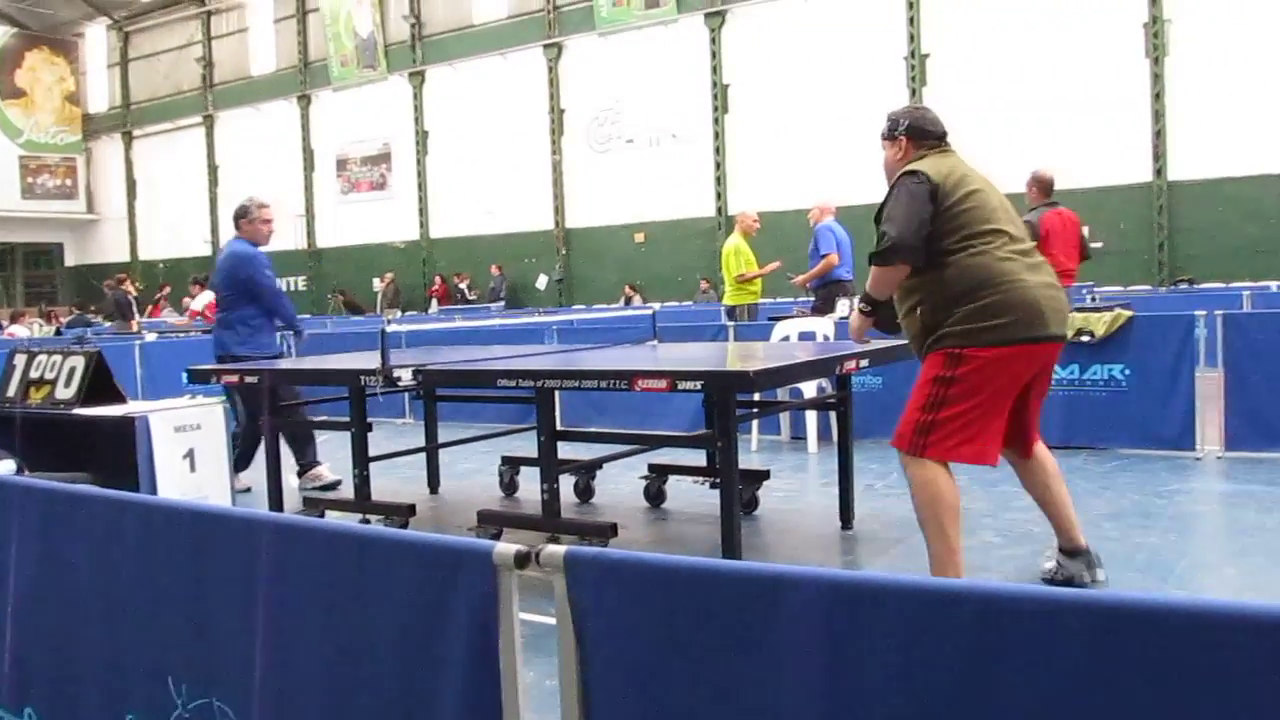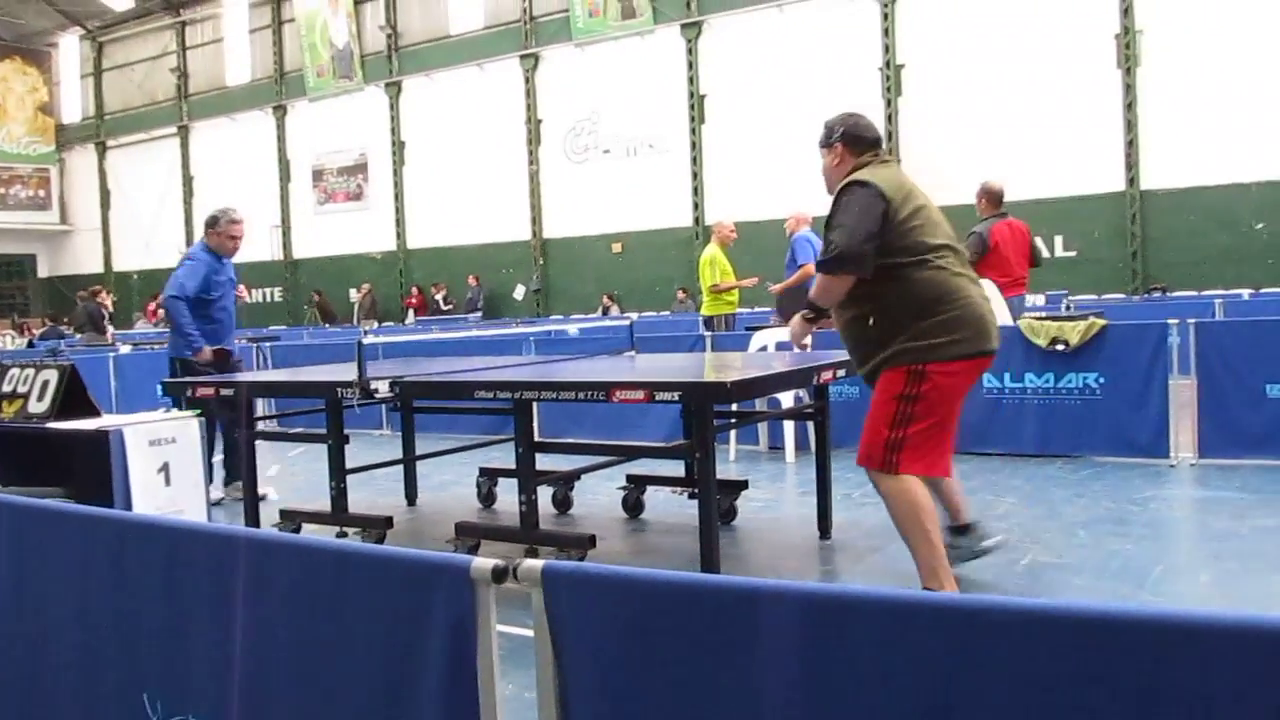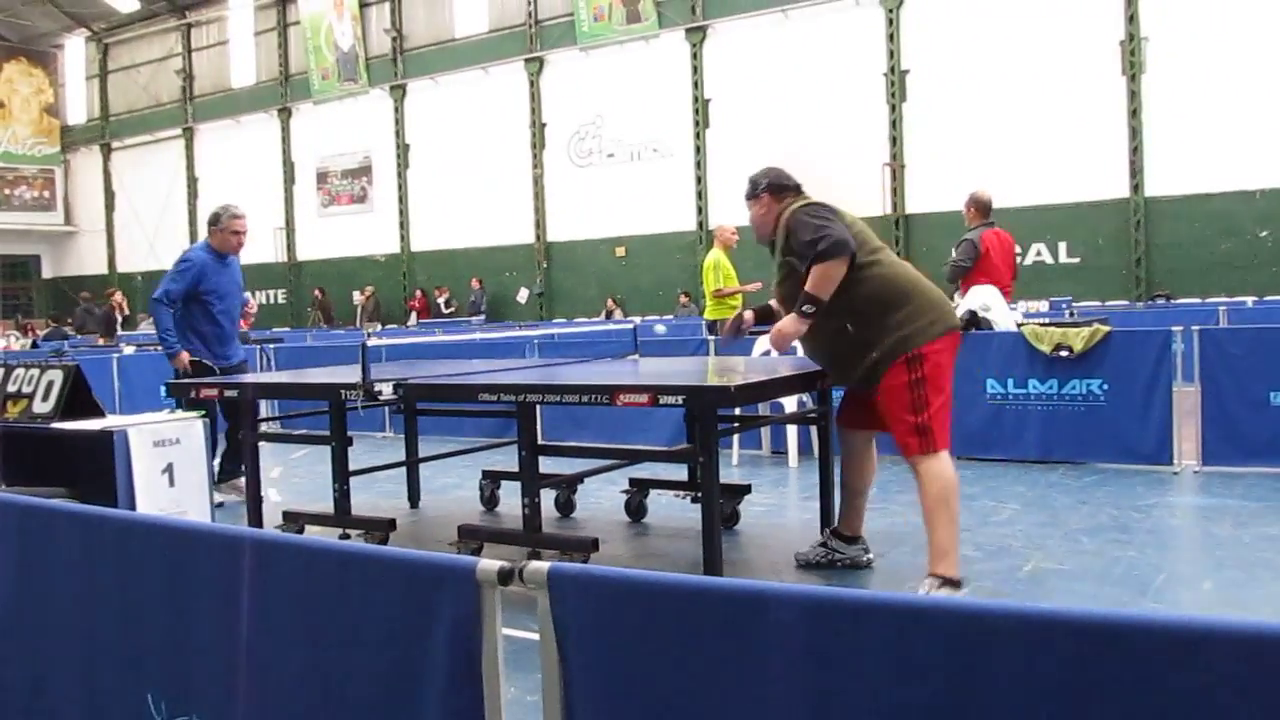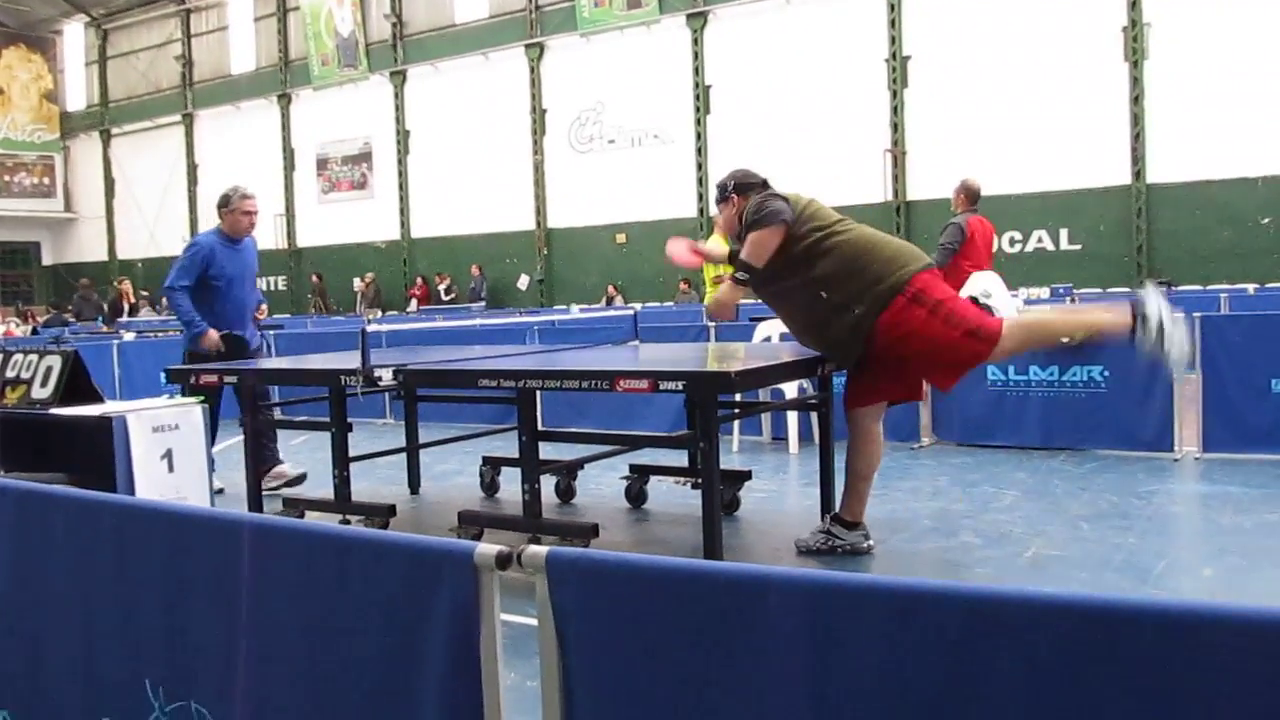
dt=0.3s
person 1, frame 1
left shoulder: (913, 178)
right shoulder: (965, 177)
left elbow: (897, 253)
left wrist: (867, 308)
left hip: (984, 330)
right hip: (1035, 321)
left knee: (921, 452)
right knee: (1021, 442)
left ankle: (950, 585)
right ankle: (1077, 555)
person 1, frame 2
left shoulder: (861, 187)
right shoulder: (894, 183)
left elbow: (844, 262)
left wrist: (808, 314)
left hip: (932, 341)
right hip: (957, 334)
left knee: (887, 464)
right knee: (916, 452)
left ankle: (943, 595)
right ankle: (963, 529)
person 1, frame 3
left shoulder: (803, 216)
right shoulder: (803, 228)
left elbow: (834, 254)
right elbow: (799, 288)
left wrist: (802, 315)
right wrist: (756, 318)
left hip: (913, 341)
left knee: (924, 448)
right knee: (854, 430)
left ankle: (945, 583)
right ankle: (848, 540)
person 1, frame 4
left shoulder: (762, 207)
left elbow: (771, 228)
left wrist: (735, 282)
right wrist: (729, 257)
left hip: (895, 294)
right hip: (875, 319)
left knee: (999, 339)
right knee: (862, 414)
left ankle: (1131, 318)
right ankle: (848, 526)
person 2, frame 1
left shoulder: (238, 252)
right shoulder: (247, 255)
left elbow: (227, 292)
right elbow: (276, 298)
right wrist: (296, 327)
left hip: (265, 349)
right hip: (241, 352)
left knee: (291, 407)
right knee: (252, 418)
left ankle: (309, 470)
right ankle: (229, 473)
person 2, frame 2
left shoulder: (223, 259)
right shoulder: (198, 261)
right elbow: (174, 299)
left wrist: (232, 293)
right wrist: (195, 345)
left hip: (223, 353)
right hip: (195, 358)
left knee: (239, 417)
right knee: (204, 423)
left ankle: (235, 480)
person 2, frame 3
left shoulder: (232, 258)
right shoulder: (195, 261)
right elbow: (160, 303)
left wrist: (244, 303)
right wrist: (173, 349)
left hip: (233, 358)
right hip: (196, 360)
left knee: (243, 421)
left ankle: (229, 477)
person 2, frame 4
left shoulder: (249, 244)
right shoulder: (204, 246)
right elbow: (174, 290)
left wrist: (259, 302)
right wrist: (200, 330)
left hip: (246, 343)
right hip: (208, 347)
left knee: (260, 406)
right knee: (204, 414)
left ankle: (269, 468)
